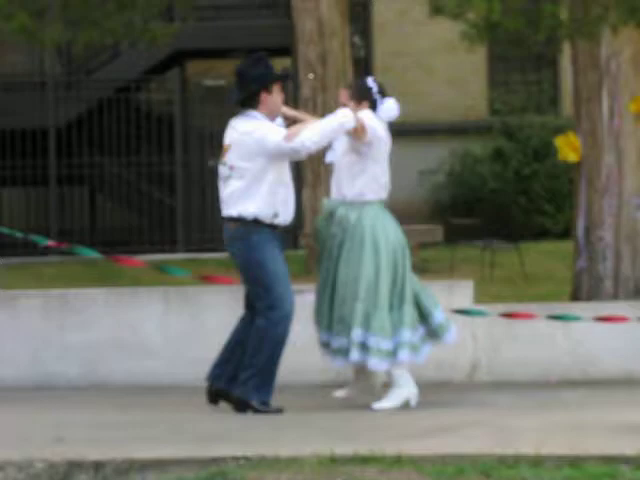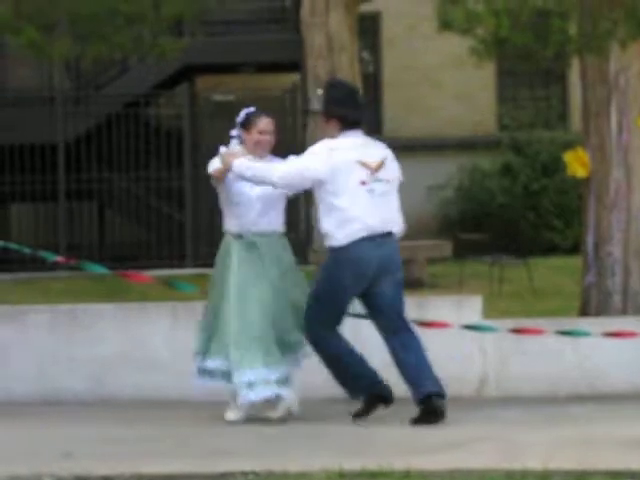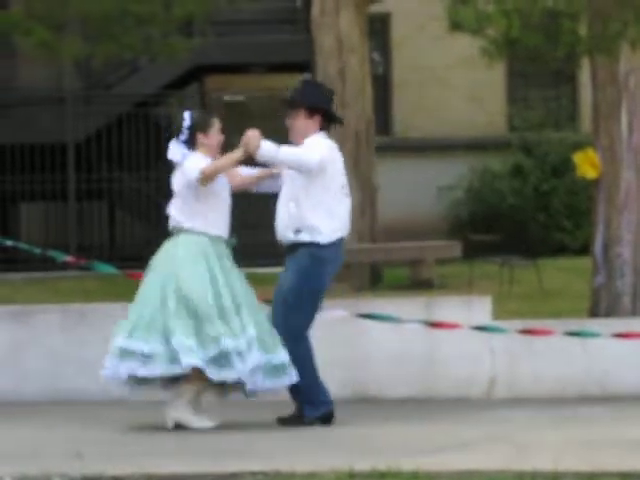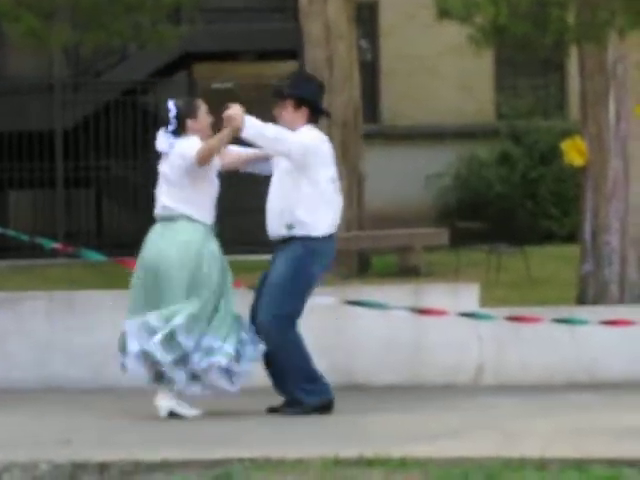
dt=1s
person 1, frame 1
left shoulder: (241, 125)
right shoulder: (258, 132)
right elbow: (303, 144)
right wrist: (345, 116)
left hip: (254, 233)
right hip: (252, 235)
left knee: (259, 310)
right knee: (277, 308)
left ankle: (222, 381)
right ankle: (251, 393)
person 1, frame 2
left shoulder: (327, 151)
right shoulder: (381, 151)
left elbow: (284, 177)
left wrist: (239, 164)
left hip: (349, 256)
right hip: (386, 250)
left knee: (317, 328)
right knee: (396, 328)
left ankle: (373, 389)
right ankle: (430, 397)
person 1, frame 3
left shoulder: (321, 148)
right shoulder: (310, 155)
left elbow: (300, 161)
right elbow: (284, 180)
left wrist: (262, 148)
left hip: (312, 255)
right hip: (305, 254)
left knee: (286, 330)
right knee: (286, 330)
left ankle: (316, 407)
right ankle: (310, 404)
person 1, frame 4
left shoulder: (312, 140)
right shoulder: (299, 148)
left elbow: (282, 143)
right elbow: (275, 154)
left wrist: (244, 122)
left hip: (305, 250)
right hip: (293, 248)
left knee: (274, 325)
right knee: (261, 322)
left ankle: (314, 395)
right ankle: (302, 393)
person 2, frame 1
left shoulder: (373, 131)
right shoulder: (349, 132)
left elbow: (356, 126)
left hip: (366, 225)
right hip: (352, 225)
left knee: (375, 300)
right knee: (351, 298)
left ankle: (404, 384)
right ankle: (365, 374)
person 2, frame 2
right shoulder: (224, 164)
right elbow: (217, 175)
left hip: (272, 253)
right hip: (237, 253)
left knee: (266, 321)
right knee: (239, 323)
person 2, frame 3
left shoulder: (198, 167)
right shoulder: (195, 164)
left elbow: (239, 181)
right elbow: (209, 174)
left wrist: (275, 170)
right wrist: (241, 152)
left hip: (195, 258)
right hip: (196, 257)
left knee: (198, 335)
right knee: (213, 329)
left ankle: (179, 406)
right ankle: (179, 406)
person 2, frame 4
left shoulder: (194, 150)
right shoulder: (187, 148)
left elbow: (234, 158)
right elbow: (207, 153)
right wrist: (230, 128)
left hip: (166, 245)
right hip: (186, 246)
left knee: (184, 323)
right knee: (203, 322)
left ankle: (168, 393)
right ankle: (167, 395)
